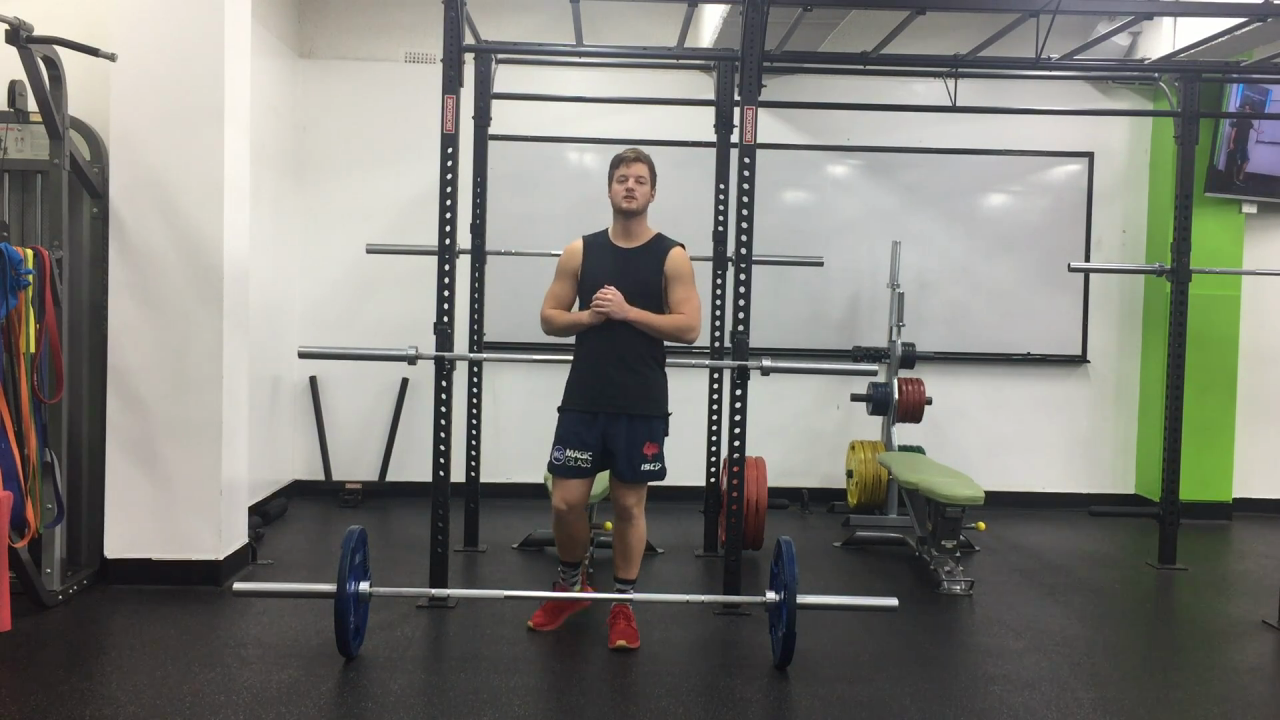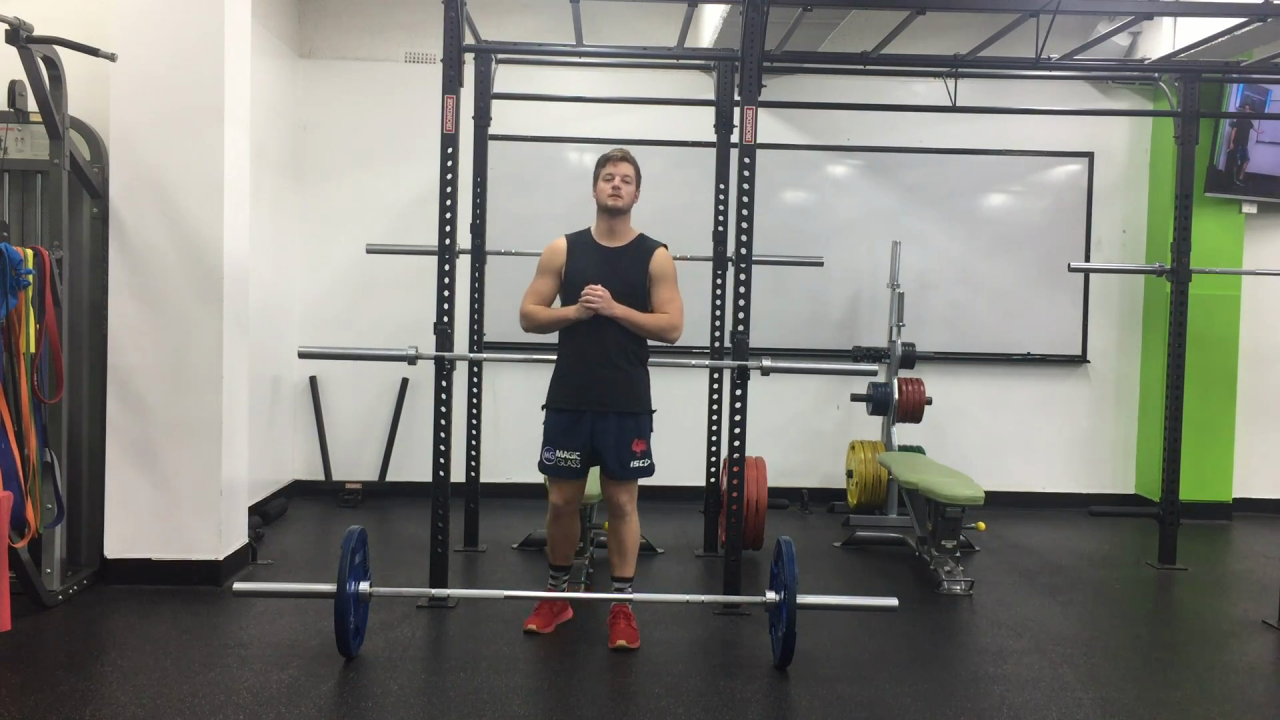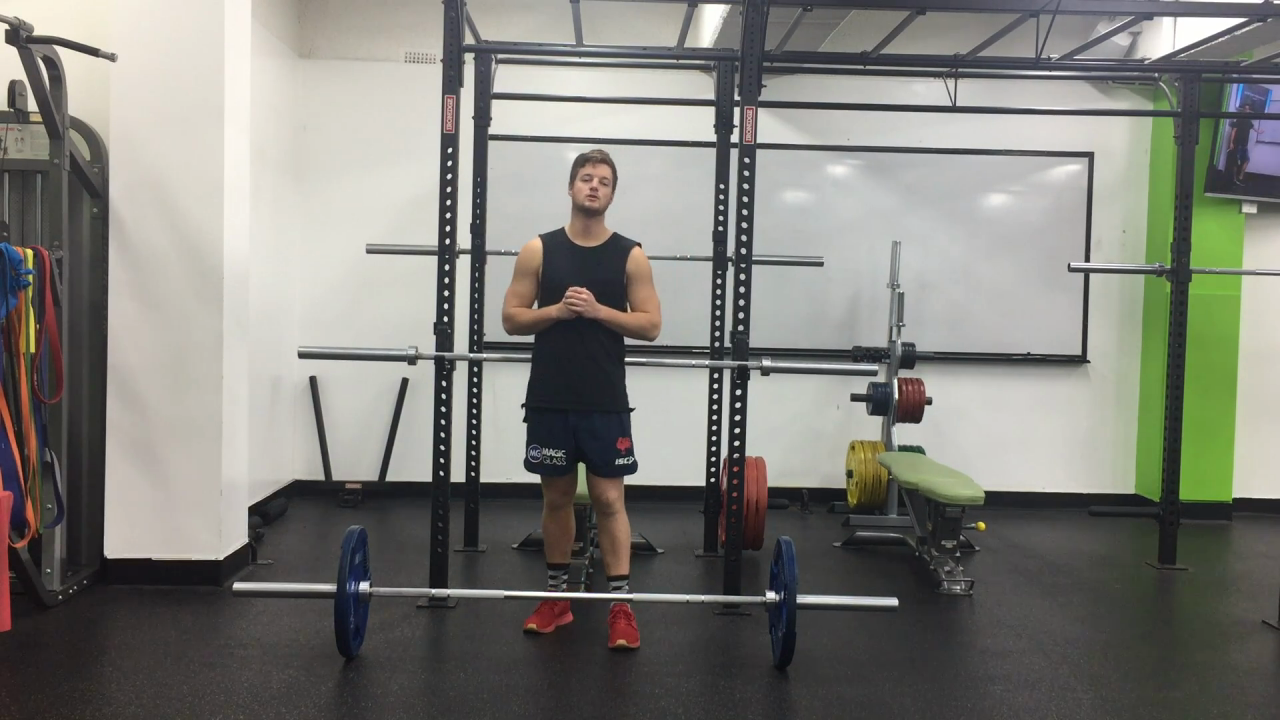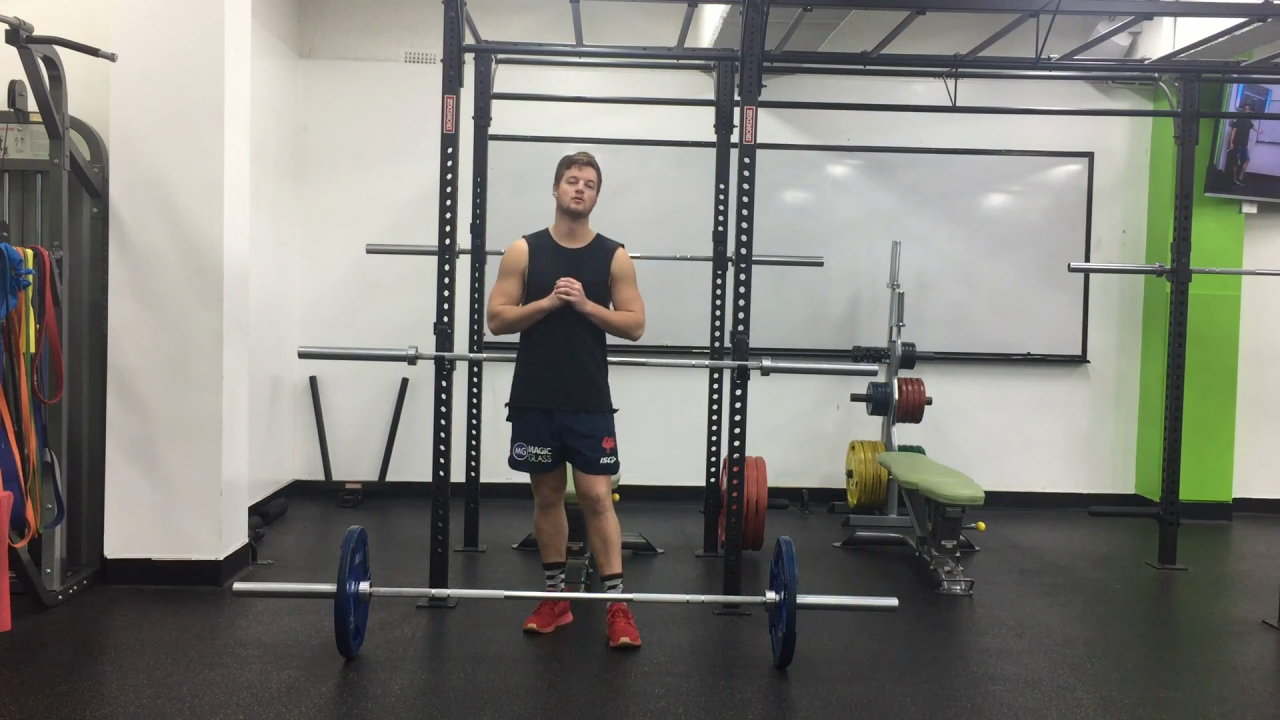
dt=0.4s
person 1, frame 1
left shoulder: (671, 256)
right shoulder: (580, 251)
left elbow: (688, 327)
right elbow: (549, 318)
left wrist: (627, 311)
right wrist: (591, 315)
left hip: (641, 403)
right hip: (583, 398)
left knee: (629, 505)
right knee: (565, 503)
left ankle: (622, 606)
right ankle: (570, 586)
person 1, frame 2
left shoulder: (655, 256)
right shoulder: (563, 249)
left elbow: (671, 327)
right elbow: (529, 315)
left wrist: (615, 308)
right wrist: (575, 311)
left hip: (626, 401)
right hip: (569, 397)
left knee: (621, 501)
right knee: (562, 501)
left ankle: (622, 606)
right ankle: (557, 595)
person 1, frame 3
left shoulder: (630, 255)
right shoulder: (538, 250)
left elbow: (650, 325)
right elbow: (510, 319)
left wrist: (597, 309)
right wrist: (556, 311)
left hip: (605, 399)
right hip: (549, 397)
left knee: (609, 499)
right knee: (556, 498)
left ankle: (621, 606)
right ankle: (557, 597)
person 1, frame 4
left shoulder: (614, 255)
right shoulder: (523, 250)
left elbow: (635, 324)
right elbow: (497, 319)
left wrist: (586, 304)
right wrist: (547, 301)
left hip: (589, 399)
right hip: (534, 397)
left knee: (597, 497)
right knee: (547, 495)
left ankle: (617, 605)
right ankle: (556, 597)
